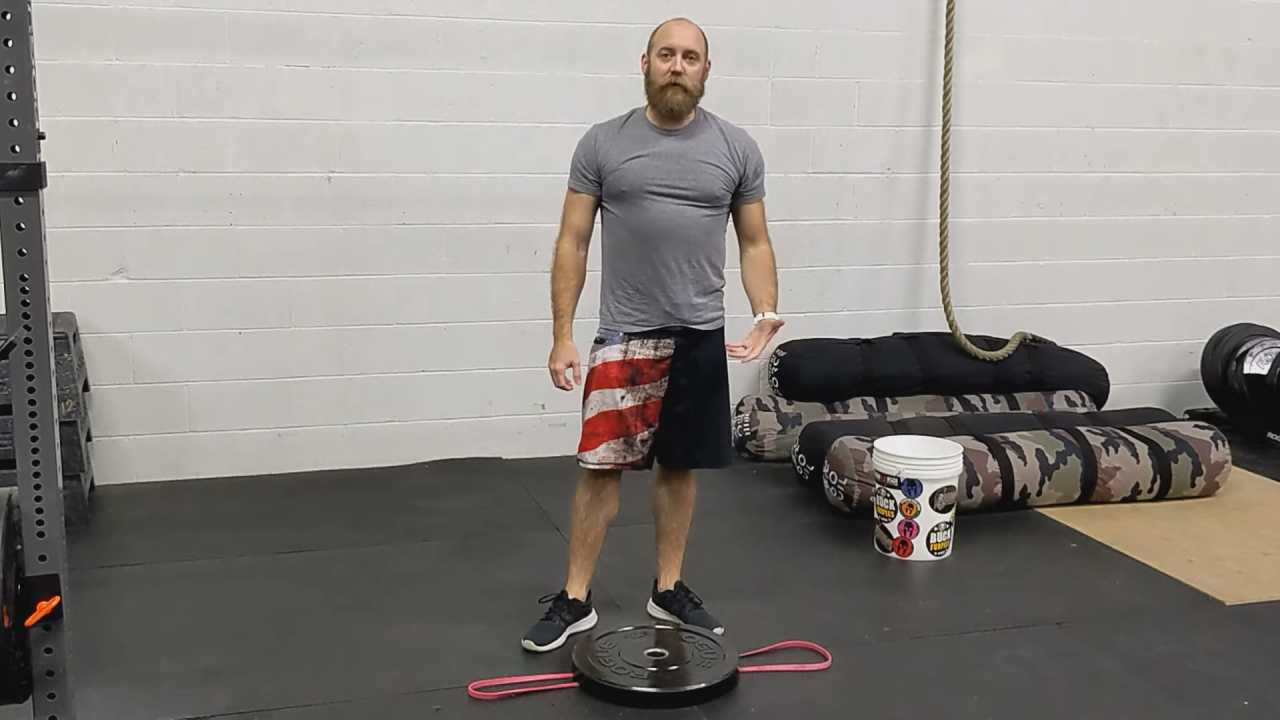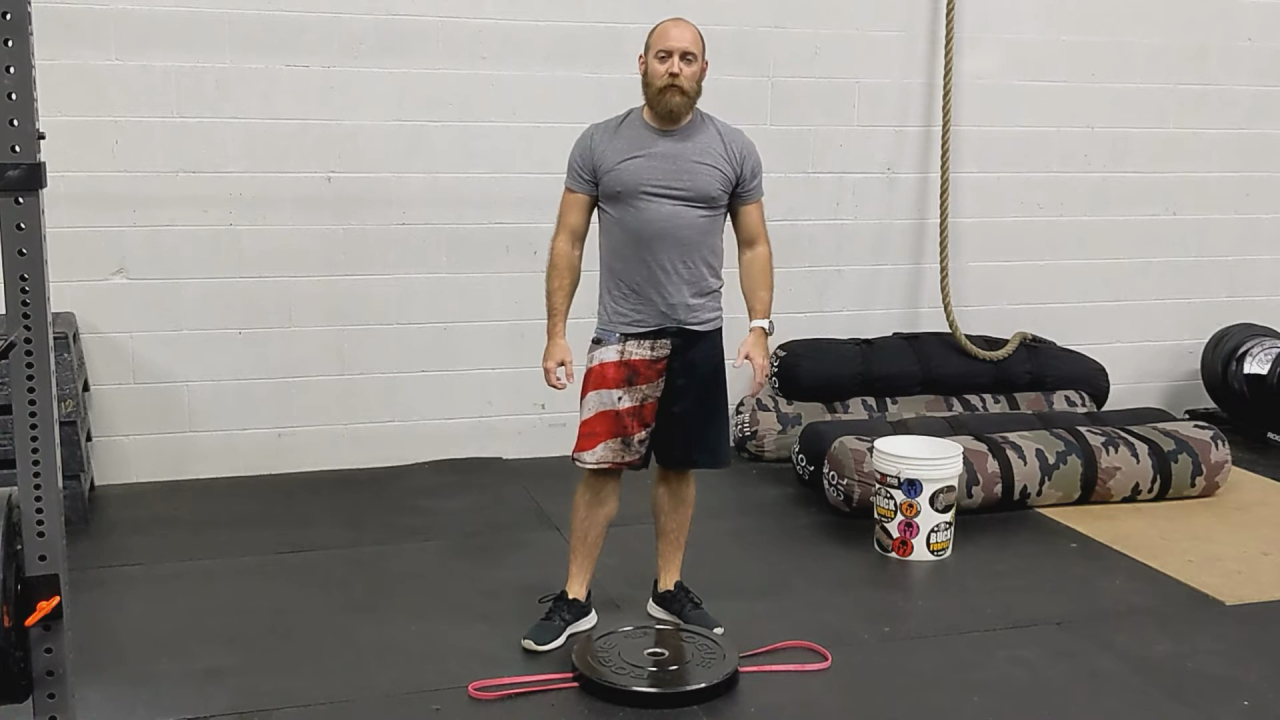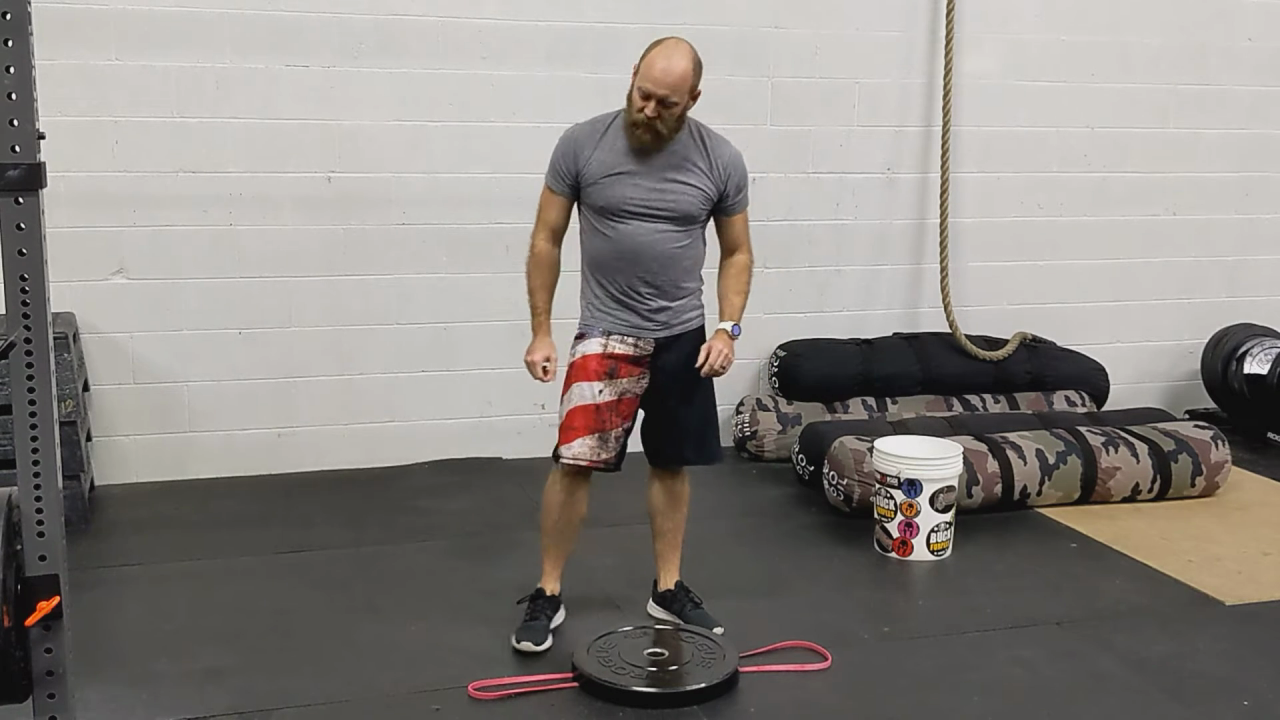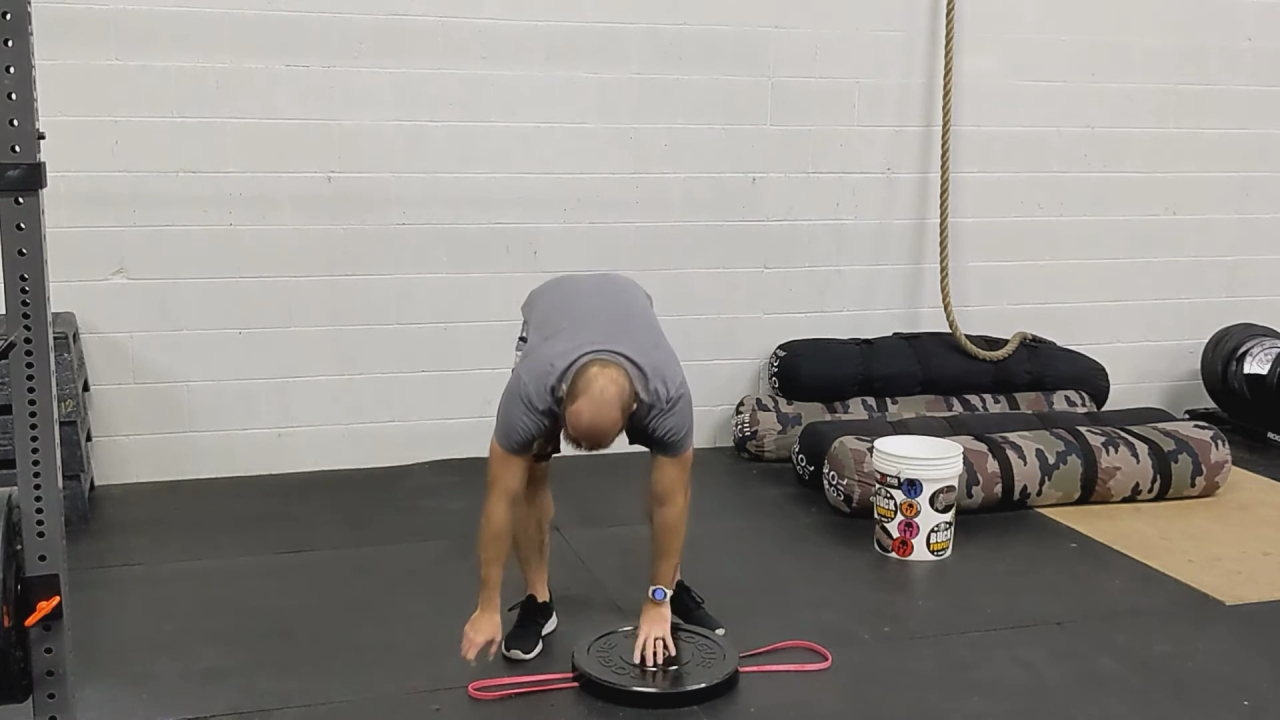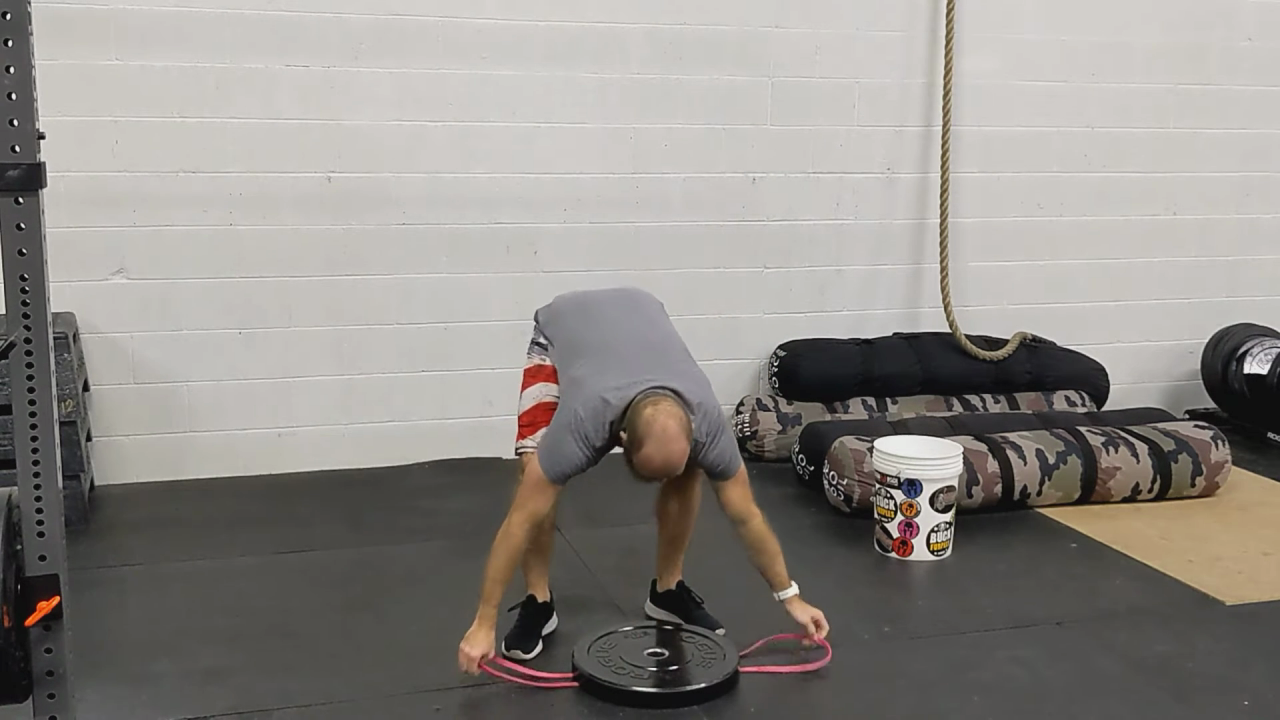
dt=1s
person 1, frame 1
left shoulder: (737, 148)
right shoulder: (602, 143)
left elbow: (755, 243)
right elbow: (572, 242)
left wrist: (765, 314)
right wrist: (561, 333)
left hip: (702, 336)
right hip: (625, 337)
left knee: (679, 465)
right knee: (602, 466)
left ankle: (669, 589)
right ankle: (575, 600)
person 1, frame 2
left shoulder: (733, 148)
right shoulder: (599, 143)
left elbow: (753, 245)
right elbow: (568, 241)
left wrist: (759, 325)
right wrist: (555, 332)
left hip: (699, 337)
right hip: (622, 337)
left knee: (678, 466)
right knee: (601, 466)
left ankle: (669, 589)
right ankle: (574, 600)
person 1, frame 3
left shoulder: (721, 160)
right shoulder: (581, 144)
left elbow: (737, 252)
right elbow: (545, 240)
left wrist: (727, 328)
right wrist: (541, 331)
left hip: (683, 338)
right hip: (606, 335)
left knee: (671, 465)
right knee: (575, 461)
left ankle: (668, 588)
right ankle: (547, 594)
person 1, frame 4
left shoulder: (667, 394)
right shoulder: (532, 392)
left elbow: (671, 501)
right elbow: (501, 500)
left wrist: (657, 600)
right wrist: (488, 607)
left knee: (669, 468)
right knee: (529, 467)
left ankle: (674, 588)
right ankle: (538, 601)
person 1, frame 5
left shoulder: (706, 423)
right shoulder: (583, 423)
left elbow: (746, 516)
right elbow: (522, 520)
left wrist: (790, 596)
right wrist: (484, 621)
right hip: (561, 328)
left knee: (687, 473)
right knee: (534, 463)
left ankle: (667, 590)
right ankle: (538, 601)
